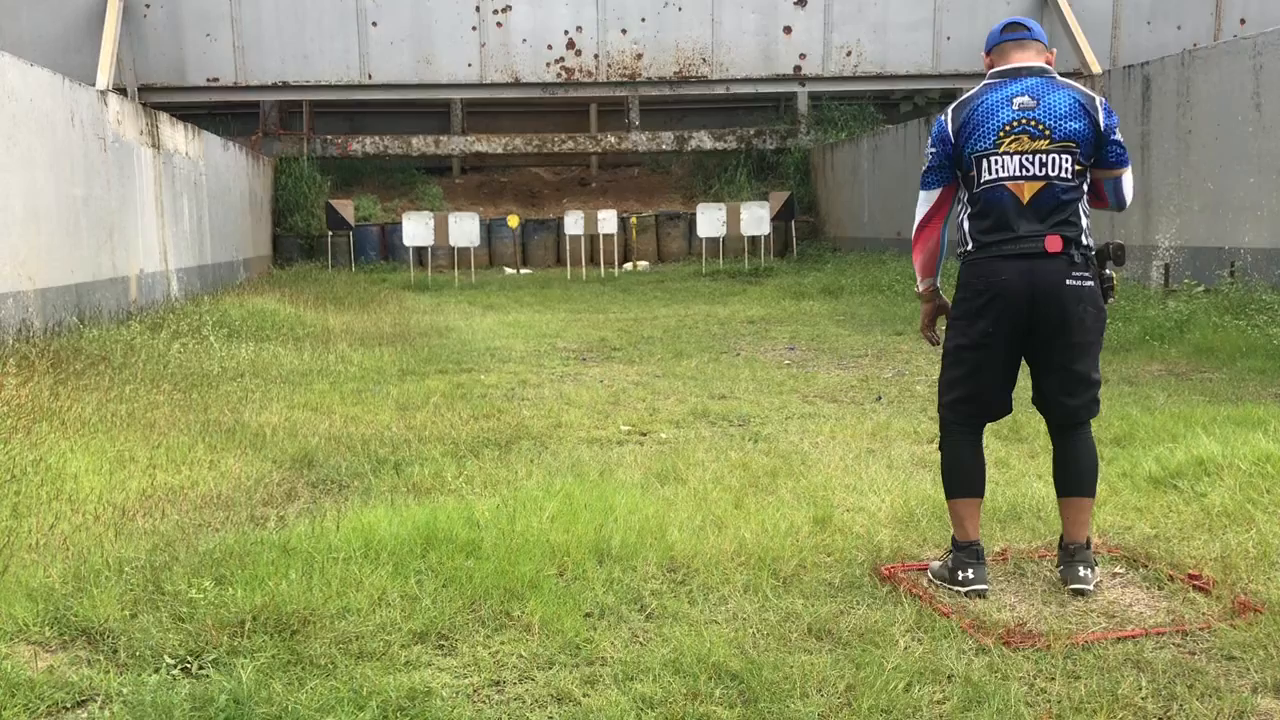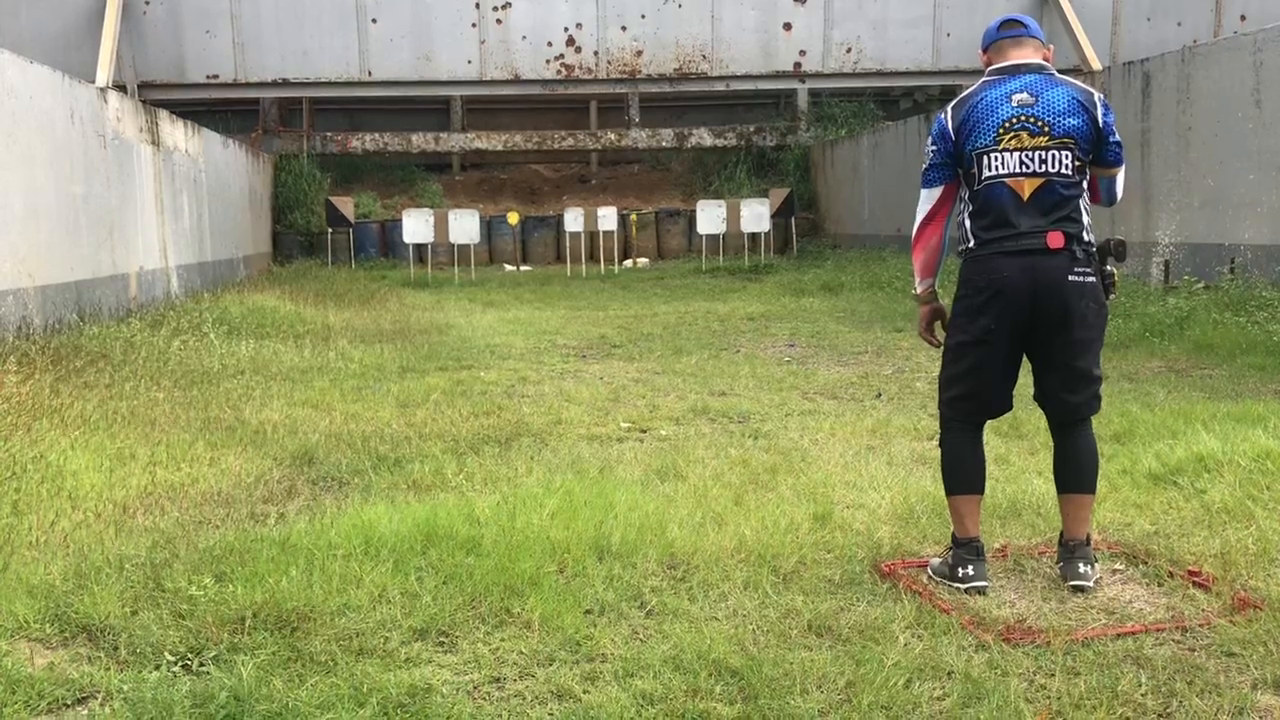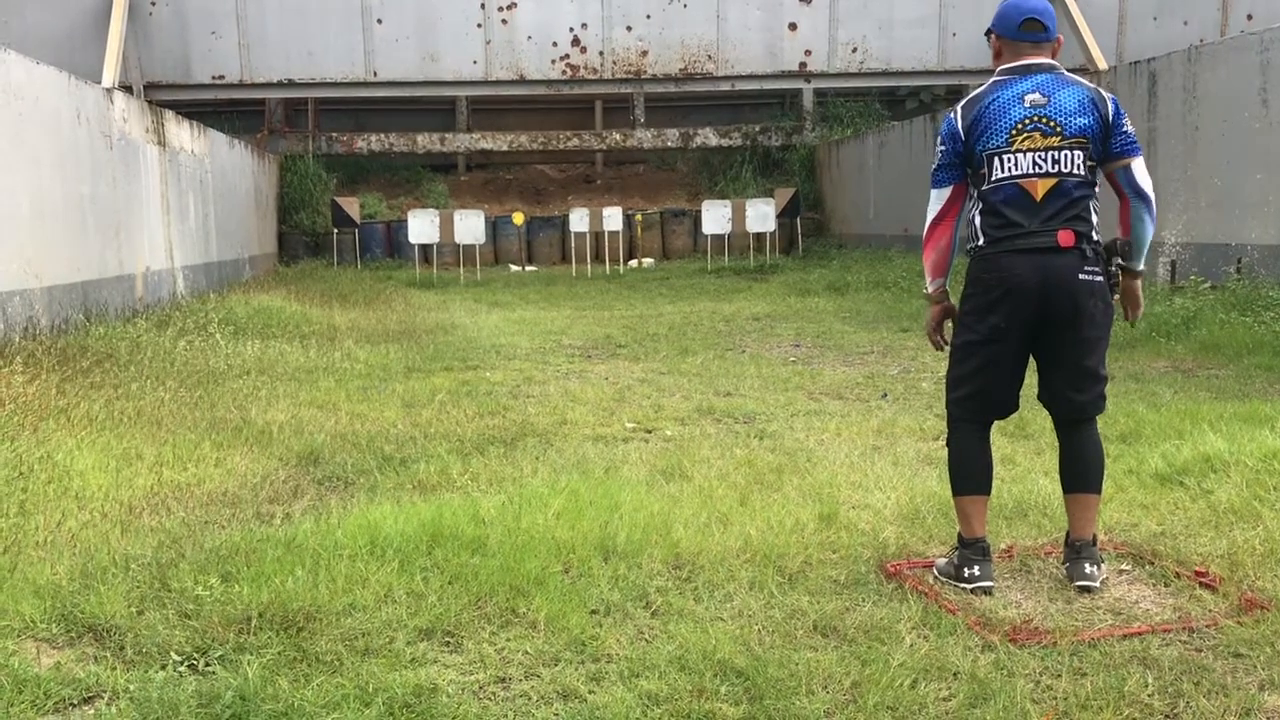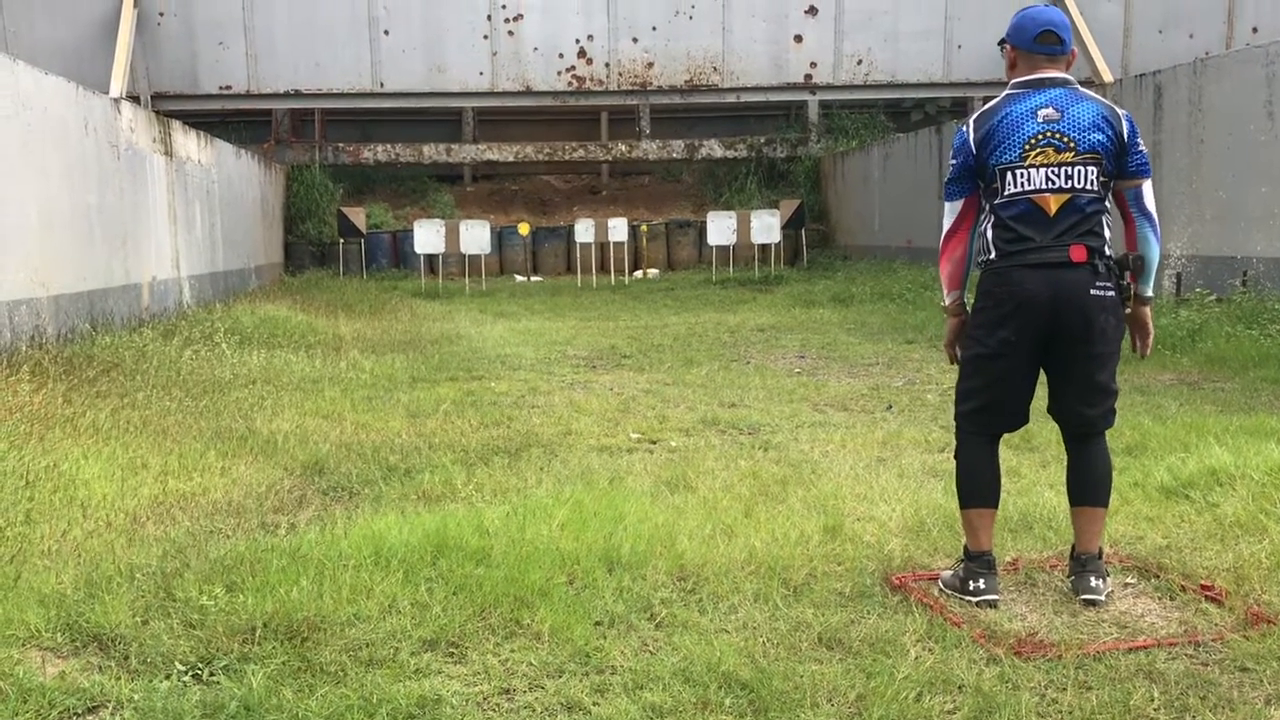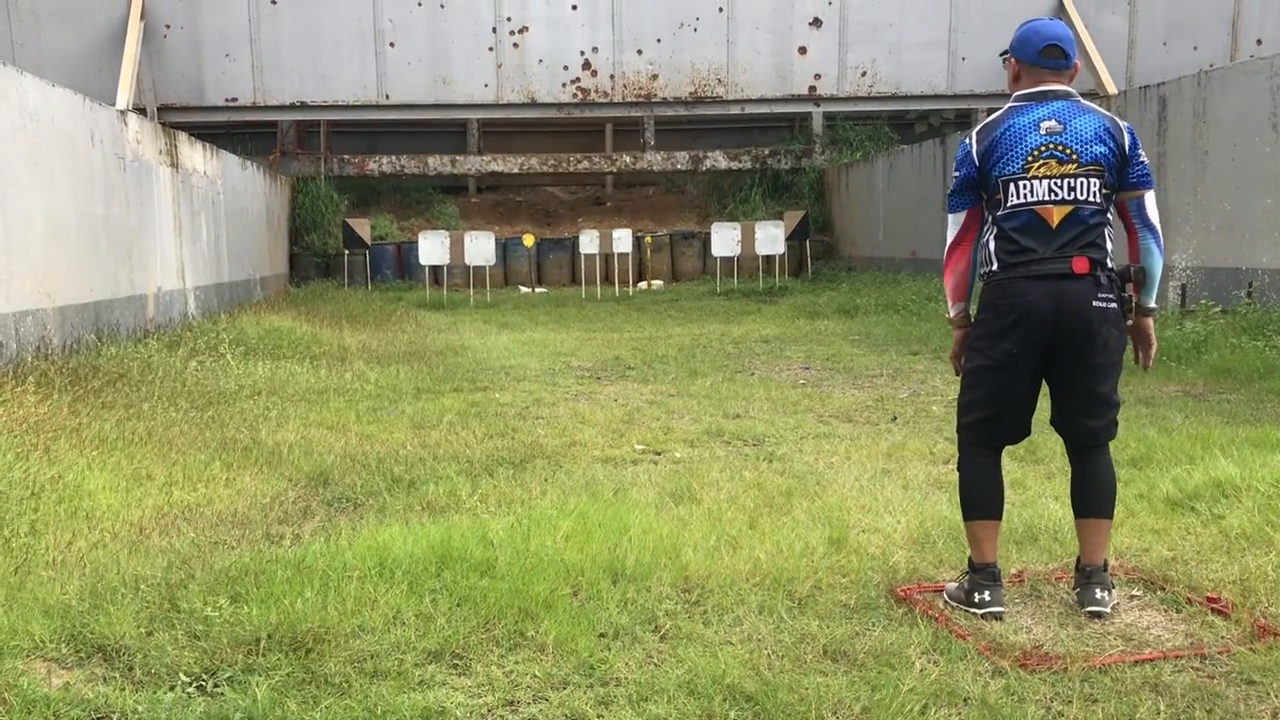
dt=0.7s
person 1, frame 1
left shoulder: (960, 114)
right shoulder: (1088, 105)
left elbow: (931, 213)
right elbow: (1118, 195)
left wrist: (928, 292)
left hip: (989, 279)
right hip: (1066, 278)
left knee: (961, 418)
right knee: (1071, 418)
left ankle: (967, 560)
right ankle: (1077, 558)
person 1, frame 2
left shoulder: (958, 113)
right shoulder: (1087, 101)
left elbow: (933, 210)
right elbow: (1109, 192)
left wrist: (926, 292)
left hip: (991, 277)
right hip: (1069, 274)
left knee: (961, 414)
right knee: (1073, 415)
left ankle: (967, 556)
right ankle: (1078, 555)
person 1, frame 3
left shoulder: (969, 111)
right shoulder: (1096, 102)
left elbow: (944, 211)
right elbow: (1138, 194)
left wrist: (937, 293)
right wrist: (1131, 270)
left hip: (998, 274)
right hip: (1077, 272)
left knee: (970, 414)
right knee: (1078, 414)
left ankle: (973, 557)
right ankle: (1084, 555)
person 1, frame 4
left shoulder: (982, 124)
right shoulder: (1111, 119)
left elbow: (958, 225)
right elbow: (1142, 215)
left wrist: (954, 308)
right wrist: (1142, 298)
left hip: (1008, 291)
right hip: (1089, 290)
left knee: (978, 428)
right knee: (1088, 430)
left ankle: (979, 570)
right ankle: (1089, 569)
person 1, frame 5
left shoulder: (986, 136)
right shoulder: (1114, 131)
left elbow: (961, 237)
right elbow: (1144, 227)
left wrist: (960, 320)
right wrist: (1143, 310)
left hip: (1011, 302)
right hip: (1091, 301)
left knee: (980, 439)
right knee: (1091, 441)
left ankle: (984, 582)
right ankle: (1094, 581)
